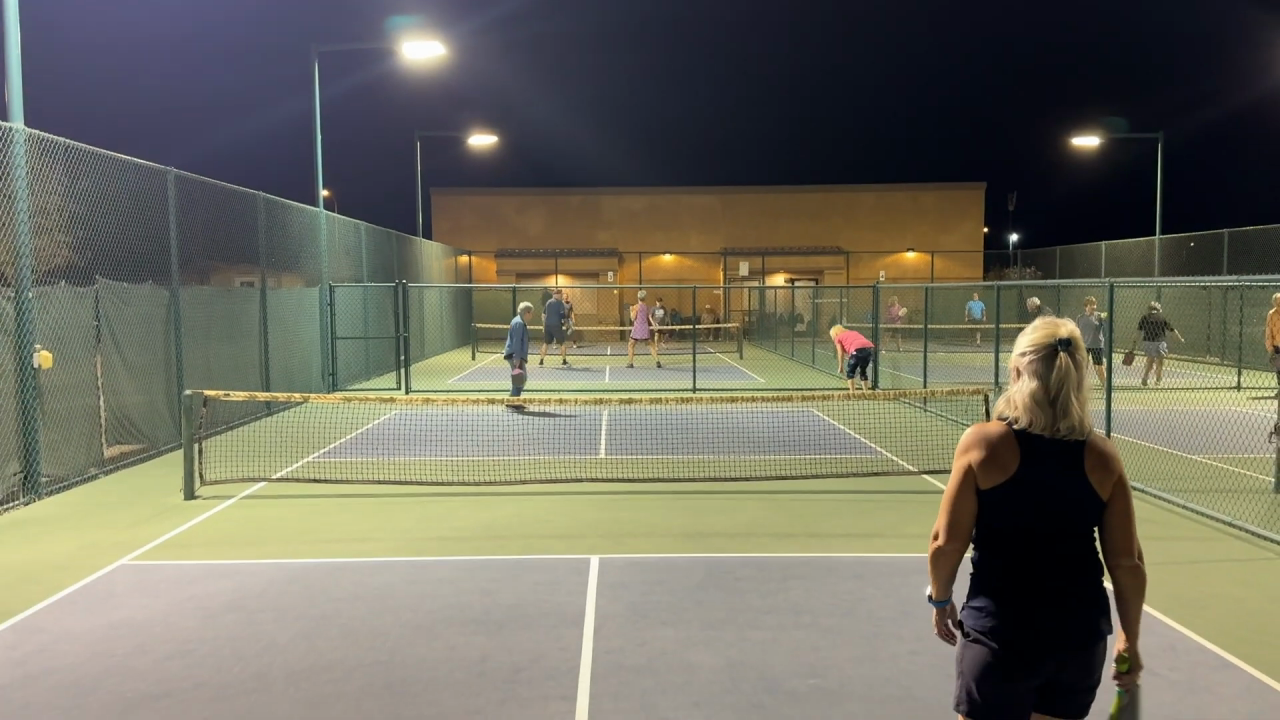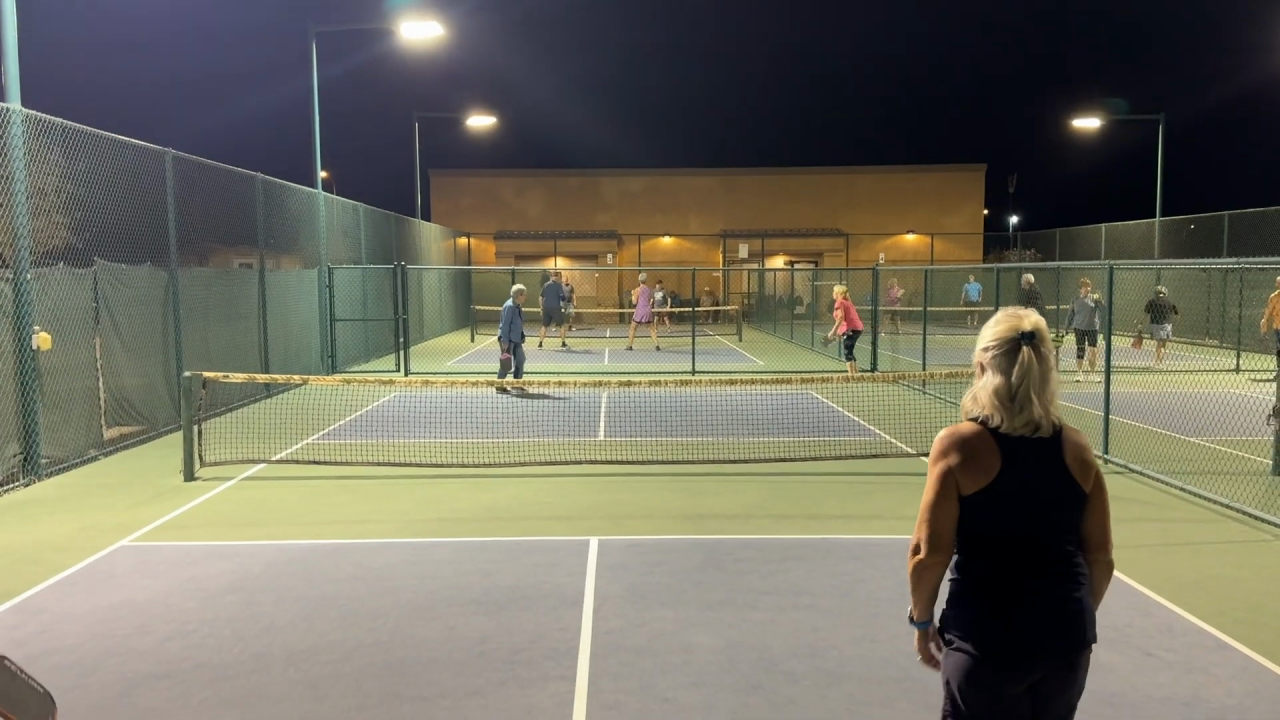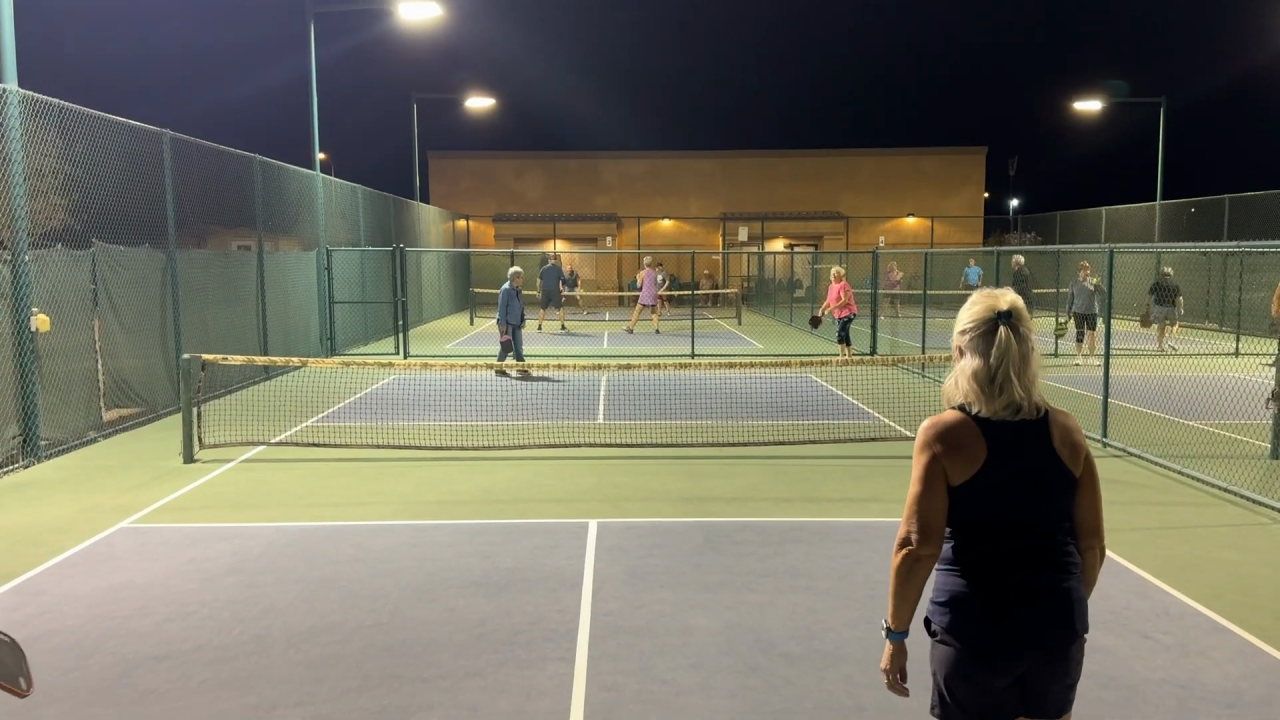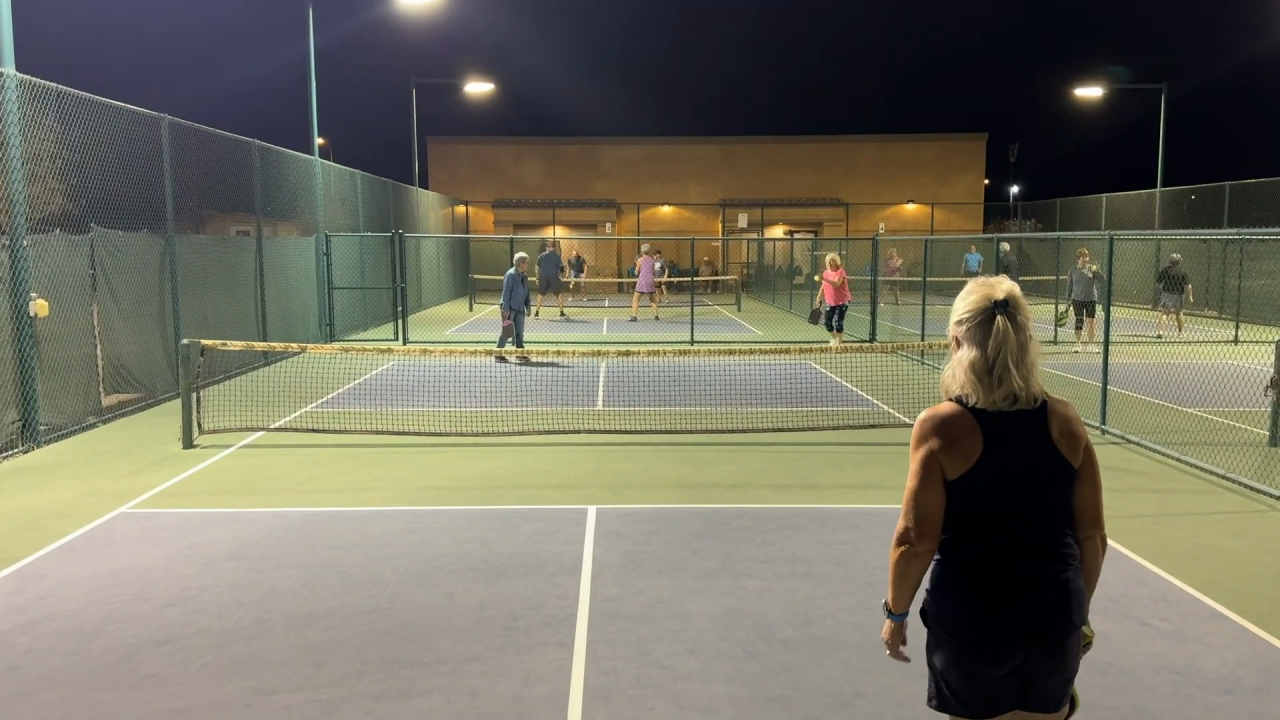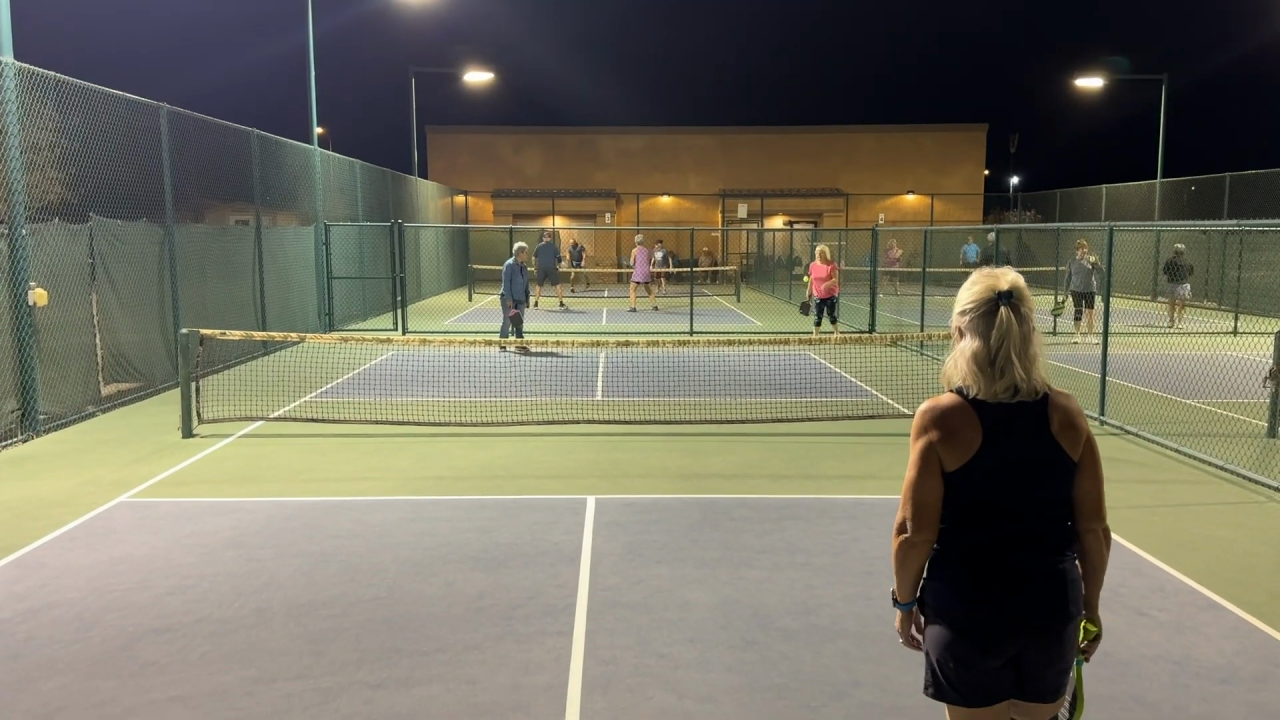
dt=0.3s
person 1, frame 1
left shoulder: (982, 443)
right shoulder: (1101, 456)
left elbow: (946, 543)
right elbow: (1127, 563)
left wrist: (940, 600)
right wrist: (1130, 639)
left hip: (1000, 634)
right hip: (1080, 634)
person 1, frame 2
left shoulder: (959, 445)
right shoulder: (1077, 448)
left elbow: (929, 554)
right elbow: (1100, 559)
left wrist: (921, 618)
left hip: (986, 640)
right hip: (1066, 636)
person 1, frame 3
left shoulder: (943, 434)
right shoulder: (1066, 431)
left elbow: (917, 549)
right elbow: (1092, 545)
left wrist: (895, 635)
left hip: (974, 631)
right hip: (1057, 627)
person 1, frame 4
left shoulder: (940, 427)
right shoulder: (1065, 421)
left elbow: (916, 542)
right elbow: (1091, 536)
left wrist: (895, 612)
right wrist: (1079, 608)
left hip: (971, 624)
right hip: (1054, 618)
person 1, frame 5
left shoulder: (940, 418)
right shoulder: (1066, 414)
left elbow: (915, 533)
right elbow: (1093, 528)
left wrist: (905, 602)
right wrist: (1090, 605)
left hip: (967, 614)
right hip: (1050, 607)
